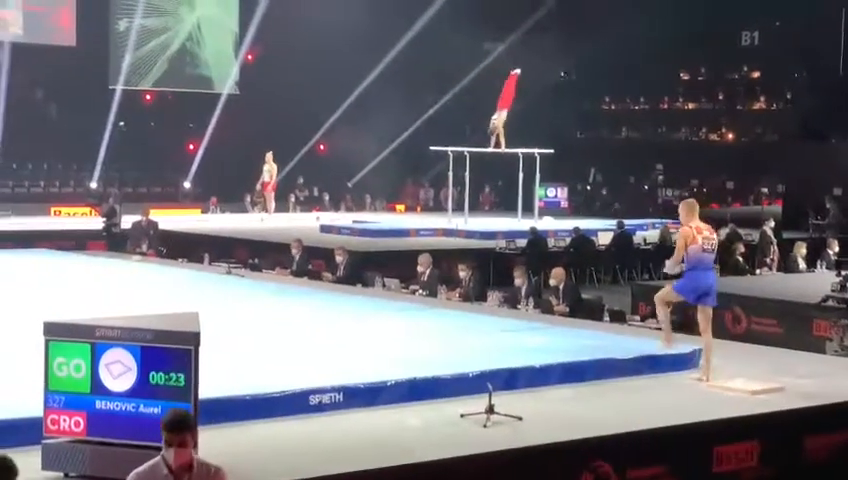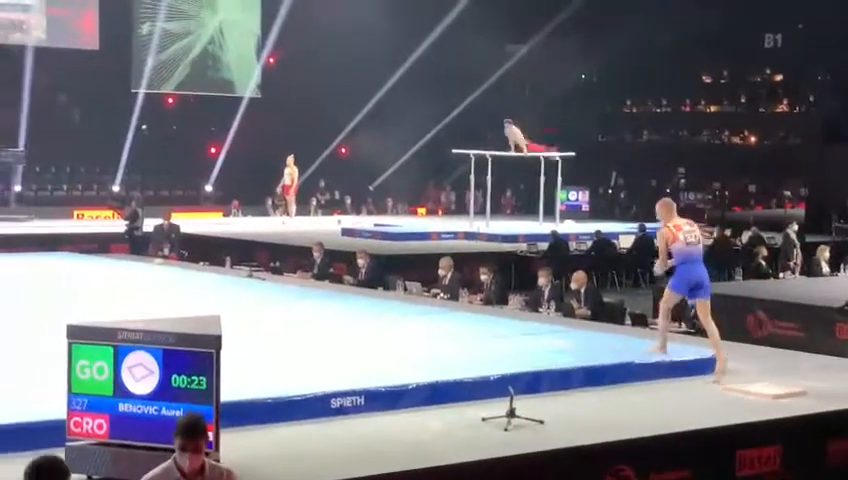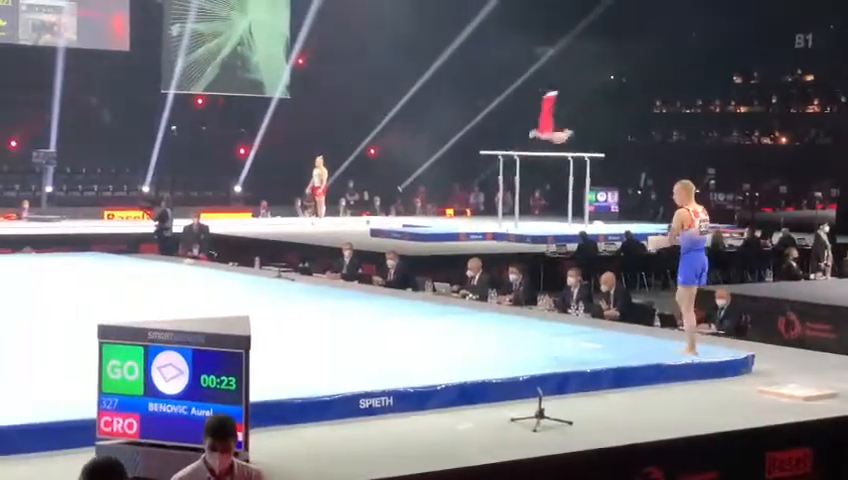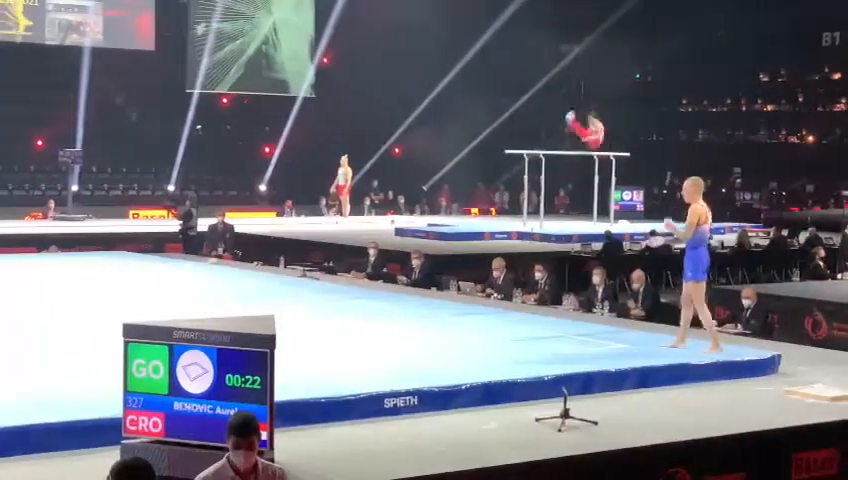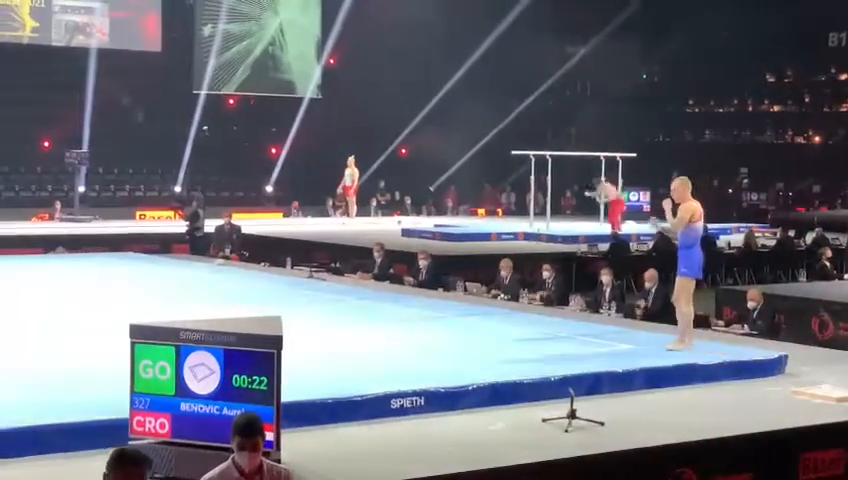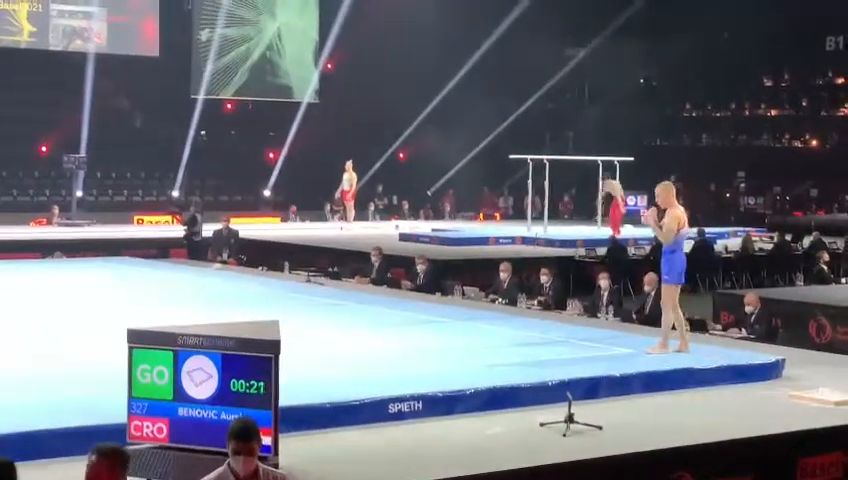
dt=0.4s
person 1, frame 1
left shoulder: (685, 231)
right shoulder: (712, 232)
left elbow: (677, 259)
left wrist: (669, 267)
right wrist: (682, 266)
left hip: (693, 278)
right hip: (710, 278)
left knee: (659, 298)
right knee: (706, 328)
left ankle: (667, 338)
right ankle: (705, 372)
person 1, frame 2
left shoulder: (665, 231)
right shoulder: (692, 225)
left elbow: (662, 261)
left wrist: (660, 268)
left hip: (684, 273)
right hip: (701, 271)
left knee: (664, 307)
right knee: (707, 320)
left ankle: (662, 347)
right ankle: (720, 359)
person 1, frame 3
left shoulder: (681, 213)
right shoulder: (703, 211)
left elbow: (670, 239)
right wrist: (677, 239)
left hip: (689, 259)
right hip: (702, 257)
left knee: (687, 306)
right knee: (682, 299)
left ankle: (691, 348)
right ankle: (691, 343)
person 1, frame 4
left shoulder: (695, 209)
right shoulder: (703, 208)
left elbow: (686, 235)
left wrist: (671, 227)
left hip: (695, 256)
right hip: (697, 255)
left knee: (699, 304)
right knee: (686, 300)
left ankle: (715, 343)
right ankle: (681, 339)
person 1, frame 5
left shoulder: (690, 206)
right shoulder: (685, 207)
left elbow: (675, 227)
right elbow: (678, 231)
left wrist: (667, 210)
left hip: (690, 254)
right hip: (687, 253)
left knee: (678, 298)
right knee: (686, 300)
left ankle: (682, 339)
right ankle: (686, 338)
person 1, frame 6
left shoulder: (675, 213)
right shoulder: (671, 211)
left elbow: (666, 239)
right elbow: (665, 232)
left wrist: (652, 224)
right wrist: (654, 222)
left hip: (672, 259)
right hip: (673, 258)
left knee: (666, 305)
right knee: (673, 305)
left ankle: (664, 345)
right ankle: (683, 343)
